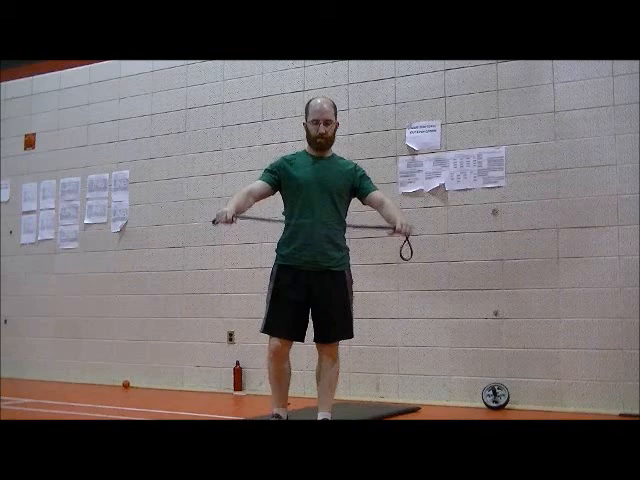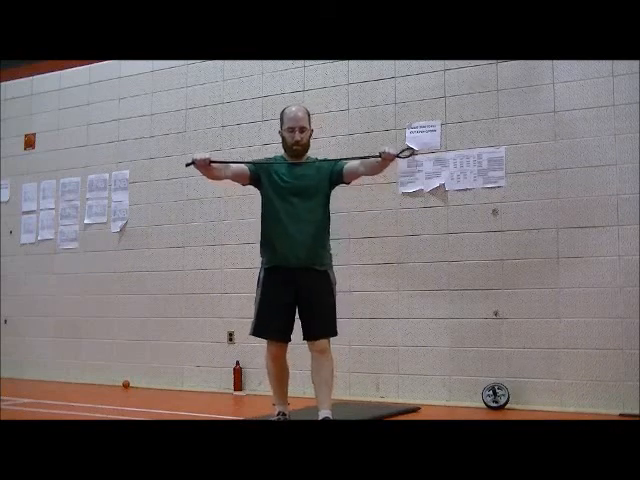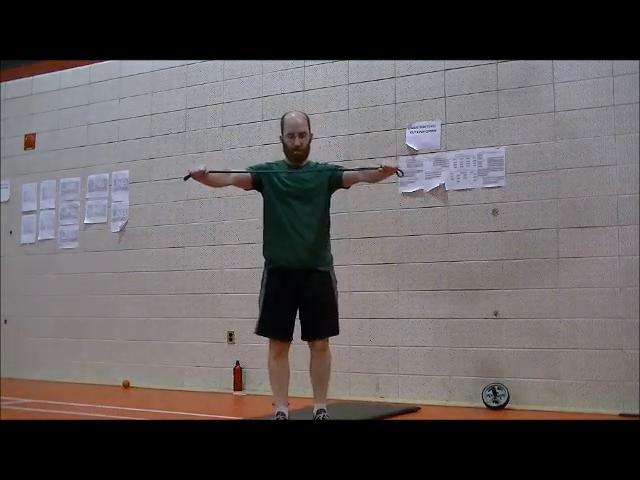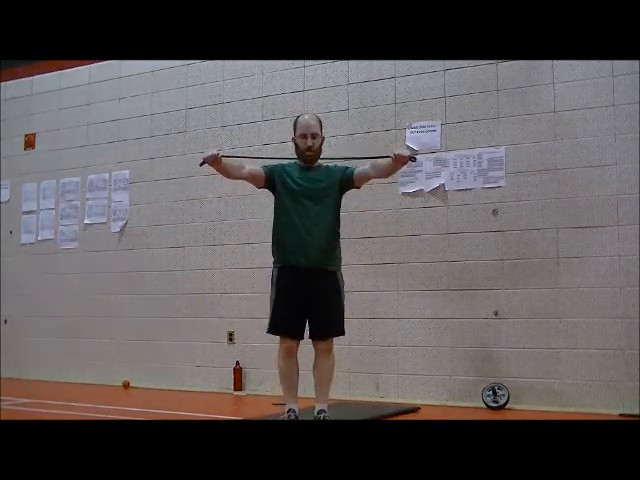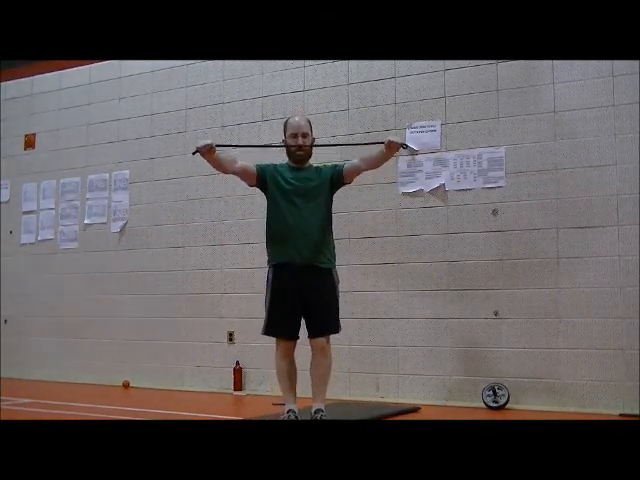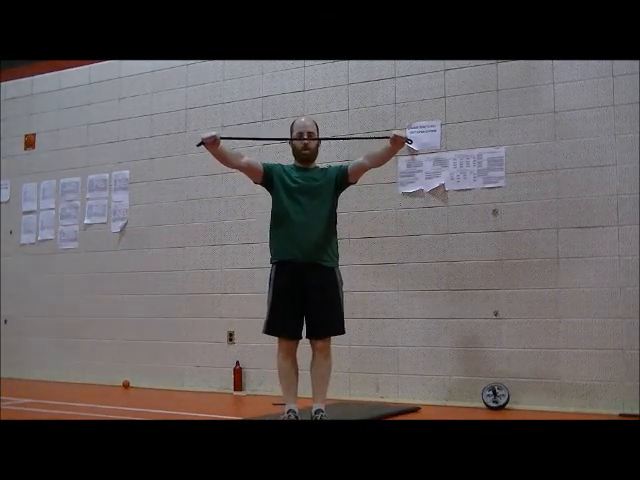
dt=0.5s
person 1, frame 1
left shoulder: (349, 170)
right shoulder: (286, 165)
left elbow: (379, 200)
right elbow: (253, 191)
left wrist: (397, 219)
right wrist: (232, 207)
left hip: (333, 270)
right hip: (290, 268)
left knee: (329, 349)
right knee: (278, 346)
left ankle: (324, 416)
right ankle: (279, 413)
person 1, frame 2
left shoulder: (326, 169)
right shoulder: (265, 168)
left elbow: (360, 167)
right elbow: (229, 171)
left wrist: (383, 160)
right wrist: (206, 166)
left hip: (316, 269)
right hip: (276, 270)
left knee: (321, 345)
right knee: (275, 347)
left ankle: (325, 414)
right ankle: (281, 411)
person 1, frame 3
left shoulder: (325, 172)
right shoulder: (268, 172)
left elbow: (357, 175)
right elbow: (232, 177)
left wrist: (383, 171)
right wrist: (205, 177)
left hip: (317, 270)
right hip: (278, 271)
left knee: (320, 345)
right knee: (278, 345)
left ankle: (320, 408)
right ankle: (281, 411)
person 1, frame 4
left shoulder: (336, 175)
right shoulder: (279, 173)
left elbow: (370, 170)
right elbow: (244, 171)
left wrist: (396, 162)
right wrist: (218, 163)
left hip: (325, 271)
right hip: (287, 270)
left knee: (324, 345)
right knee: (288, 345)
left ankle: (322, 409)
right ankle: (291, 408)
person 1, frame 5
left shoulder: (327, 174)
right shoulder: (271, 174)
left elbow: (360, 165)
right elbow: (235, 166)
left wrist: (388, 151)
right wrist: (210, 155)
left hip: (320, 269)
right hip: (282, 270)
left knee: (321, 344)
right knee: (284, 345)
left ankle: (319, 408)
right ankle: (290, 409)
person 1, frame 6
left shoulder: (333, 175)
right shoulder: (276, 174)
left elbow: (365, 162)
right elbow: (242, 162)
left wrist: (393, 146)
right wrist: (214, 147)
left hip: (323, 269)
right hip: (285, 269)
left knee: (321, 344)
right knee: (286, 344)
left ankle: (319, 408)
right ankle: (290, 409)
